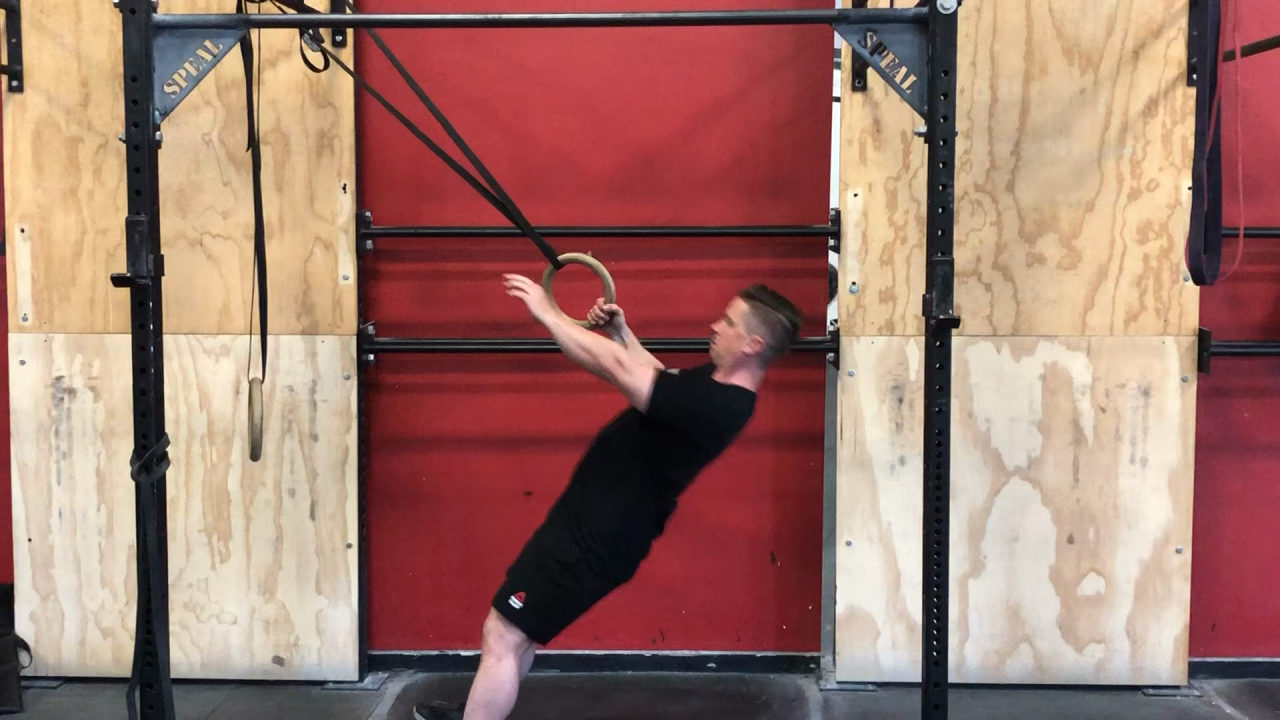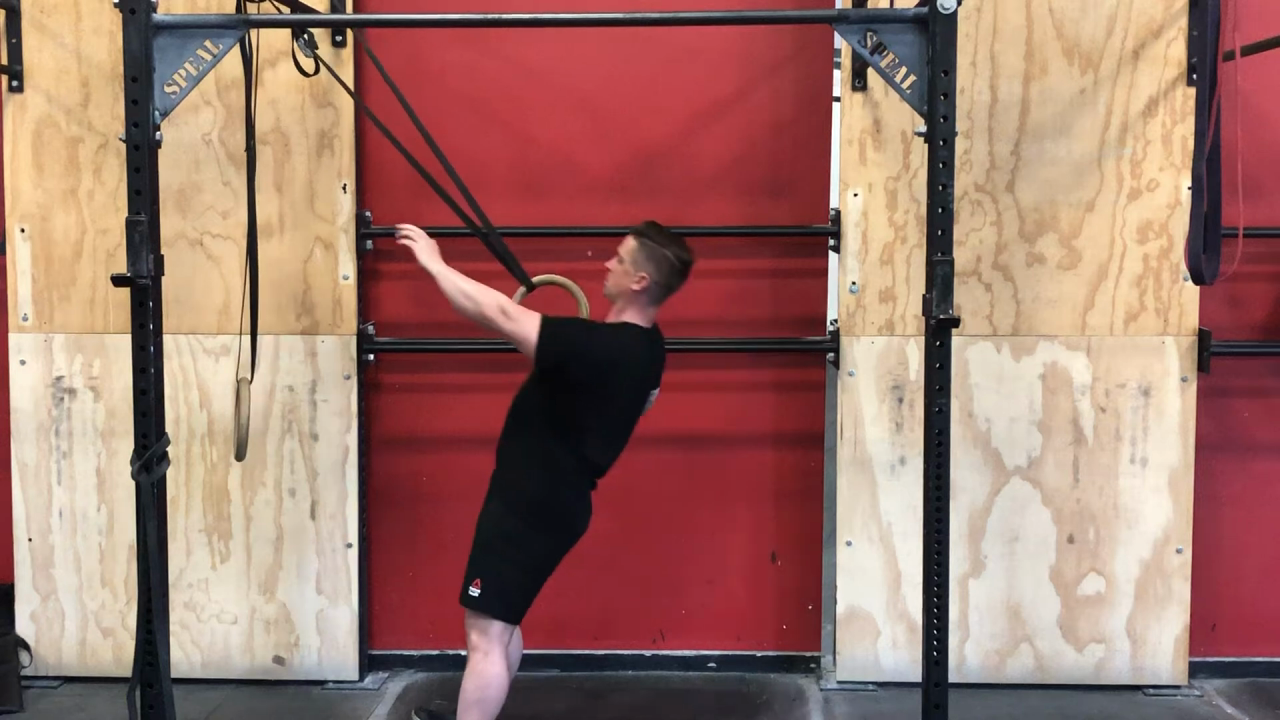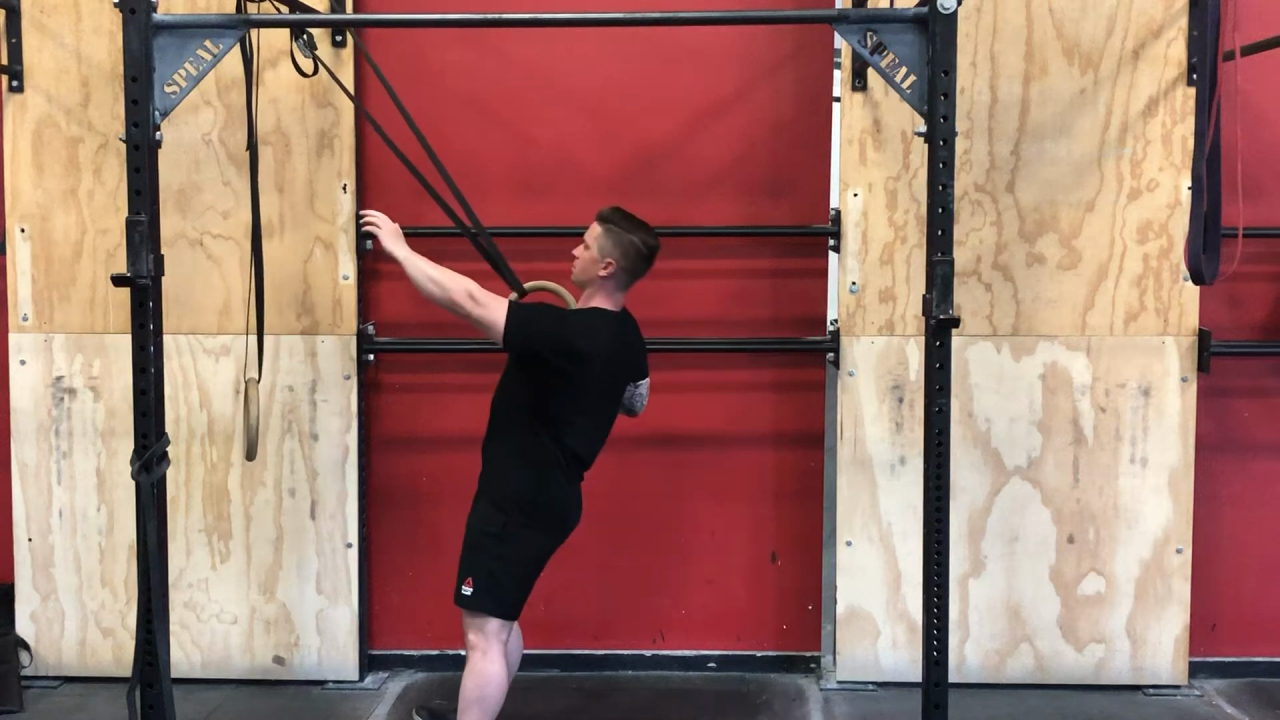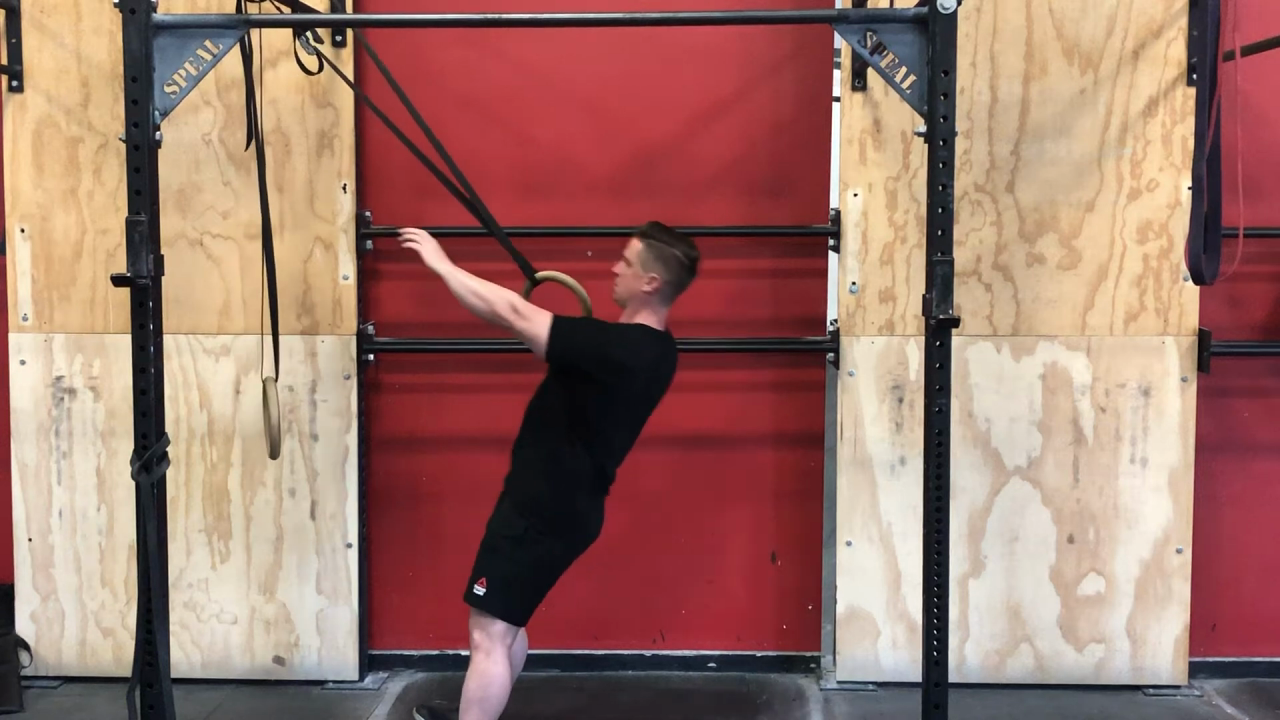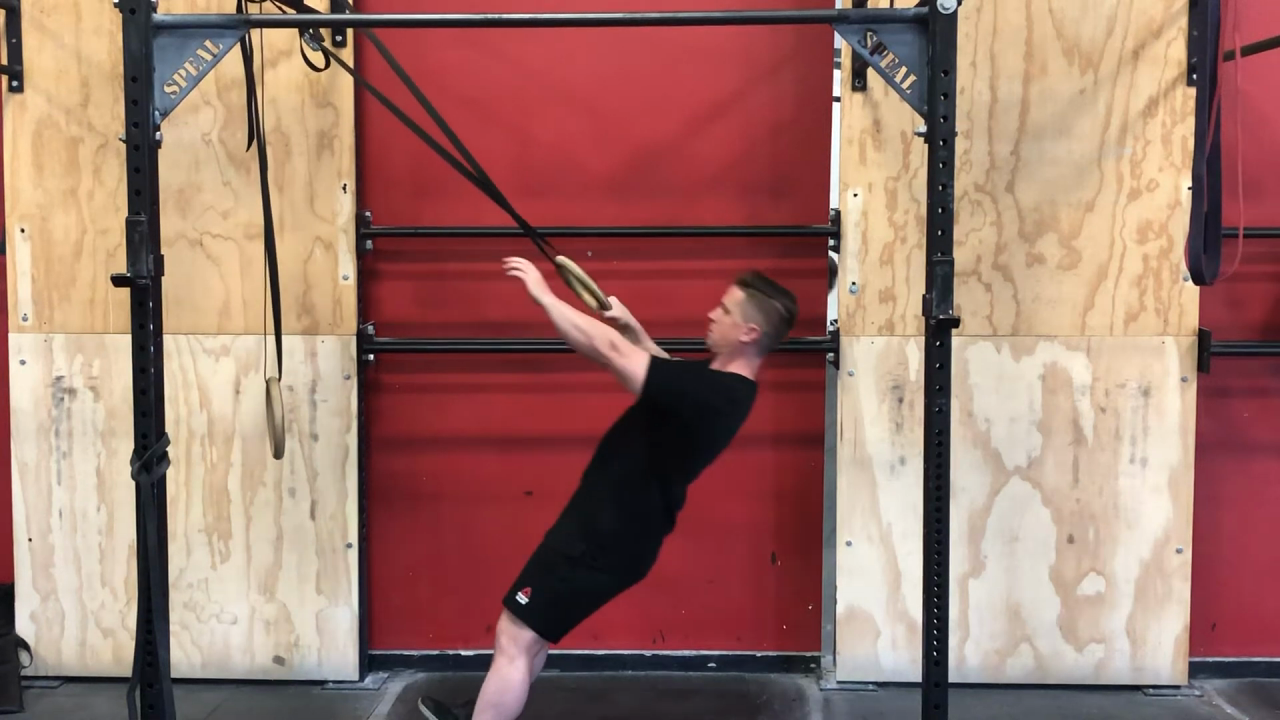
dt=0.4s
person 1, frame 1
left shoulder: (713, 407)
right shoulder: (718, 386)
left elbow: (618, 368)
right elbow: (656, 376)
left wrist: (547, 312)
right wrist: (620, 330)
left hip: (595, 537)
right hip: (593, 521)
left knee: (502, 637)
right knee: (516, 629)
person 1, frame 2
left shoulder: (604, 347)
right shoulder: (639, 344)
left elbow: (502, 315)
right elbow: (642, 400)
left wrist: (434, 263)
left hip: (531, 504)
right hip: (547, 498)
left knee: (486, 633)
right knee: (500, 624)
person 1, frame 3
left shoulder: (571, 332)
right shoulder: (623, 334)
left elbow: (469, 300)
right elbow: (636, 403)
left wrist: (399, 249)
left hip: (521, 500)
right hip: (540, 495)
left knee: (484, 632)
right knee: (500, 621)
person 1, frame 4
left shoulder: (615, 348)
right shoulder: (652, 348)
left elbow: (513, 314)
left wrist: (440, 263)
right wrist: (582, 333)
left hip: (544, 506)
right hip: (563, 501)
left knee: (489, 633)
right knee: (506, 623)
person 1, frame 5
left shoulder: (710, 395)
right shoulder: (723, 383)
left elbow: (609, 351)
right elbow: (665, 372)
left wrist: (543, 294)
right wrist: (629, 324)
left hip: (606, 536)
right hip: (615, 524)
left knee: (515, 638)
right knee: (533, 626)
